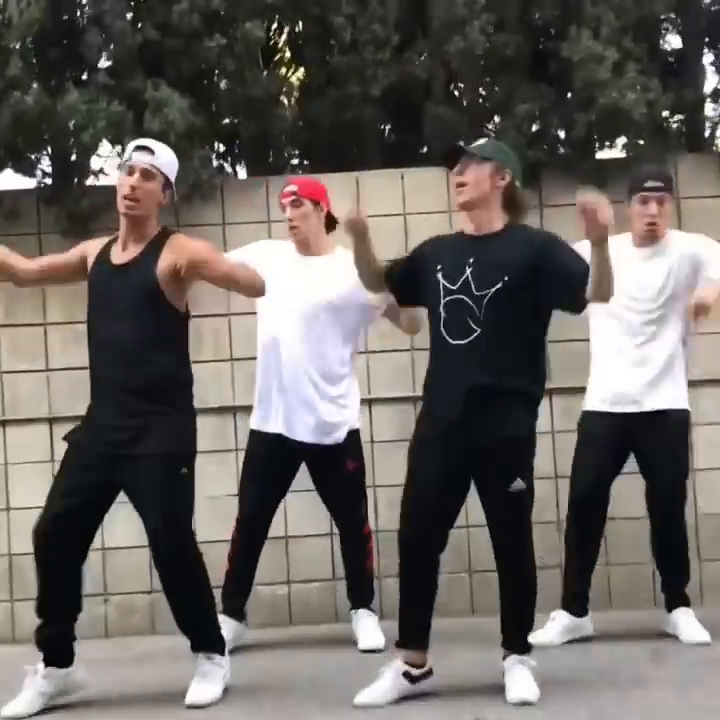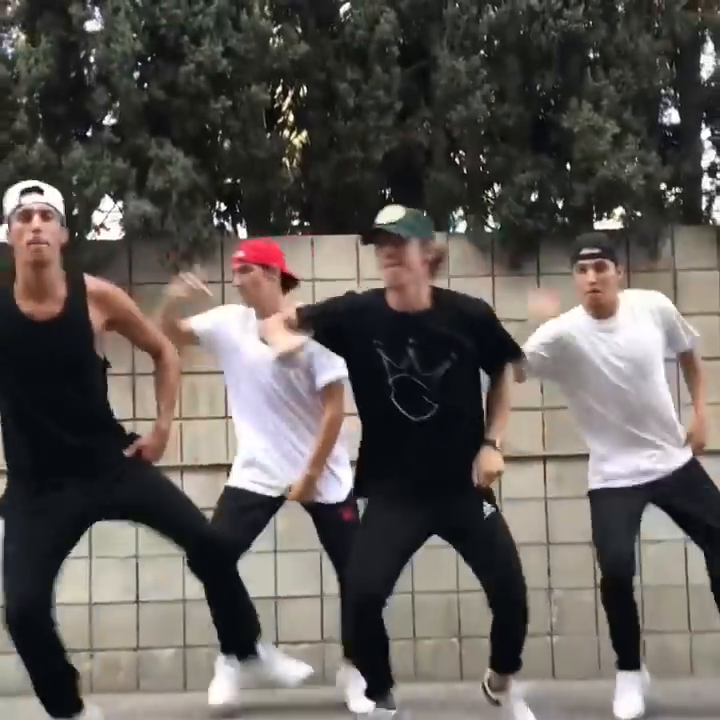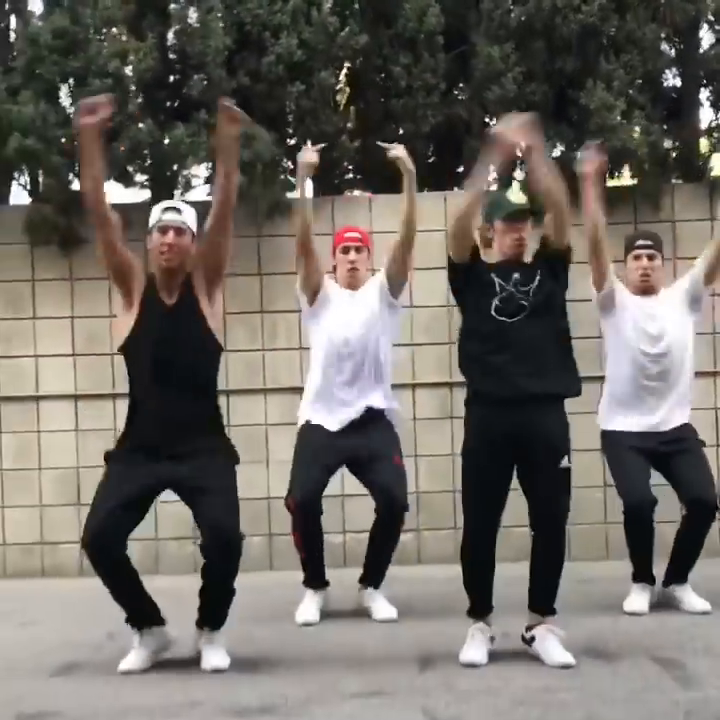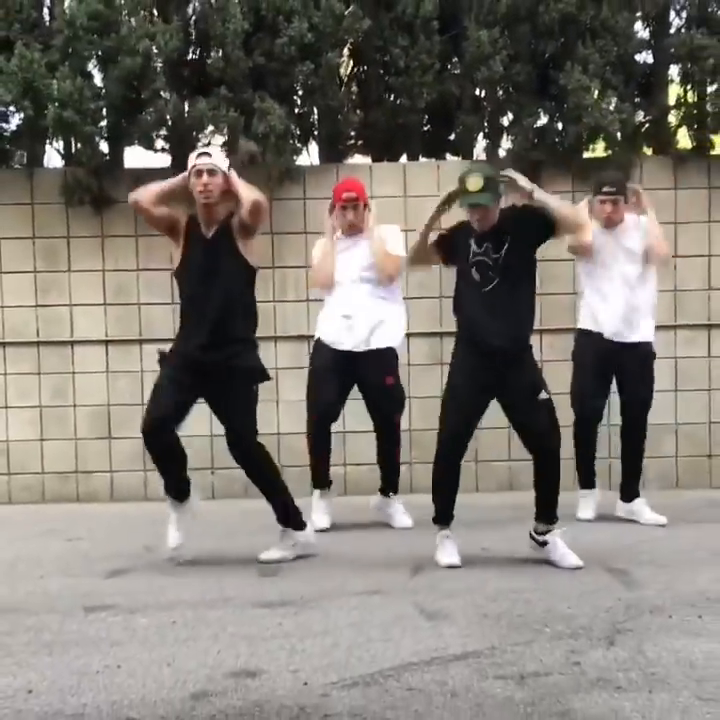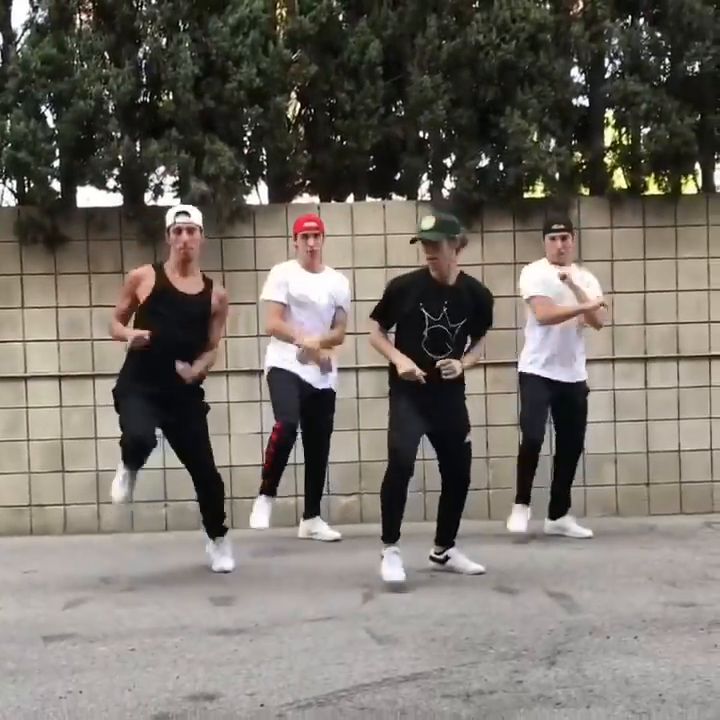
dt=1s
person 1, frame 1
left shoulder: (178, 250)
right shoulder: (94, 253)
left elbow: (255, 286)
left wrist: (221, 268)
left hip: (161, 429)
right hip: (100, 428)
left knee: (172, 544)
right knee: (54, 538)
left ankle: (211, 656)
right ankle: (55, 664)
person 1, frame 2
left shoulder: (98, 296)
left elbow: (163, 351)
left wrist: (162, 424)
left hip: (111, 465)
left knee: (210, 545)
left ankle: (248, 651)
person 1, frame 3
left shoulder: (206, 285)
right shoulder: (132, 286)
left elbow: (224, 209)
right elbow: (96, 209)
left wrist: (229, 143)
right wrist: (89, 138)
left hip: (203, 447)
right hip: (141, 447)
left knee: (224, 537)
right knee: (99, 535)
left ankle: (211, 632)
right ankle: (149, 631)
person 1, frame 4
left shoulder: (241, 225)
right shoulder: (181, 227)
left elbow: (258, 202)
right elbow: (139, 201)
left wrist: (229, 175)
right wrist: (181, 178)
left hip: (235, 356)
right hip: (189, 352)
left knee: (245, 444)
right knee: (156, 425)
left ankle: (295, 531)
right ankle: (179, 498)
person 1, frame 5
left shoulder: (215, 294)
right shoulder: (142, 276)
left elbow: (212, 348)
right elbow: (116, 321)
left wrist: (197, 369)
right wrist: (128, 334)
left hip: (183, 395)
right hip: (139, 386)
left knee: (206, 474)
right knee: (139, 439)
left ankle: (218, 539)
right ankle: (129, 467)
person 2, frame 1
left shoulder: (534, 247)
right shoulder: (436, 251)
left elbow: (591, 293)
right elbow: (379, 283)
left wrist: (599, 239)
right wrist: (360, 237)
left hip: (505, 424)
right hip: (440, 420)
left knee: (512, 543)
right knee: (417, 541)
left ankle: (516, 656)
right ankle: (412, 662)
person 2, frame 2
left shoulder: (469, 314)
right shoulder: (355, 313)
left elbow: (503, 373)
right elbow: (280, 322)
left wrist: (492, 442)
right wrist: (281, 335)
left hip: (464, 487)
right hip: (394, 492)
left knee: (509, 594)
right knee: (361, 598)
person 2, frame 3
left shoulder: (551, 264)
right shoulder: (469, 271)
left elbow: (561, 212)
right elbow: (458, 227)
left wrist: (532, 148)
right wrist: (492, 155)
left hip: (544, 410)
right hip: (488, 412)
left knee: (551, 524)
right knee: (480, 526)
left ankle: (540, 625)
right ankle: (480, 623)
person 2, frame 4
left shoulder: (524, 221)
right shoulder: (459, 235)
left elbow: (576, 222)
right elbow: (416, 260)
left wrist: (531, 190)
right wrist: (436, 214)
left hip: (515, 358)
right hip: (470, 357)
left knee: (546, 442)
right knee: (450, 446)
left ankle: (545, 530)
right ankle: (445, 532)
person 2, frame 5
left shoulder: (477, 294)
right shoulder: (405, 286)
left elbow: (478, 347)
right elbow: (375, 333)
left wrist: (462, 363)
right wrist: (399, 359)
left hip: (450, 400)
right hip: (409, 396)
left knee: (458, 477)
right knee: (401, 461)
left ankle: (443, 550)
right ankle: (390, 549)
person 3, frame 1
right shoulder: (595, 252)
left hip: (663, 405)
right hip: (604, 404)
left knee: (667, 506)
right knee: (584, 503)
left ankle: (678, 607)
right ankle: (573, 611)
person 3, frame 2
left shoulder: (654, 307)
right shoulder: (562, 333)
right elbow: (512, 368)
right wrist: (539, 318)
left hip: (674, 461)
right hip: (614, 475)
right knee: (616, 570)
right ankle: (630, 675)
person 3, frame 3
right shoulder: (613, 301)
right elbow: (595, 245)
right wrist: (591, 186)
left hip: (675, 427)
right hip: (623, 429)
right knee: (639, 502)
left ankle: (676, 582)
right ankle: (642, 583)
person 3, frame 4
left shoulder: (643, 226)
right shoulder: (585, 231)
left elbow: (660, 255)
right elbow: (582, 247)
left wrist: (645, 210)
right wrist: (588, 214)
left hip: (636, 339)
right hip: (594, 335)
left knee: (635, 421)
right knee: (586, 415)
left ankle: (630, 499)
right ankle: (586, 489)
person 3, frame 5
left shoulder: (586, 279)
right shoulder: (534, 273)
left elbow: (598, 321)
right elbow: (543, 316)
left wrist: (573, 286)
right wrist: (585, 306)
left hip: (572, 377)
right hip: (536, 372)
left knee: (571, 446)
right knee: (533, 437)
left ankle: (558, 516)
right ankle: (521, 505)
person 4, frame 1
left shoulder: (355, 270)
right shoulder: (267, 255)
left elbow: (409, 320)
left wrist: (399, 299)
left hip: (335, 420)
right hip: (274, 419)
left knee: (351, 519)
right knee: (251, 517)
left ankle: (363, 611)
right ankle: (231, 615)
person 4, frame 2
right shoulder: (227, 322)
left elbow: (334, 410)
right elbow: (172, 334)
left wrist: (311, 475)
right wrist: (172, 300)
left hip: (323, 474)
right hip: (255, 472)
left knee: (352, 571)
left ankle: (352, 670)
right ankle: (232, 658)
person 4, frame 3
left shoulder: (384, 292)
right shoulder: (319, 294)
left elbow: (404, 245)
right elbow: (305, 246)
left wrist: (409, 179)
right wrist: (304, 181)
left hip: (371, 418)
right hip: (321, 419)
left knee: (394, 500)
right knee: (300, 502)
left ankle: (372, 587)
right ankle: (314, 588)
person 4, frame 4
left shoulder: (388, 235)
right shoulder: (327, 244)
left elbow: (389, 274)
right elbow: (322, 283)
left wrist: (371, 231)
right wrist: (330, 233)
left hip: (378, 341)
right hip: (333, 341)
left knee: (388, 421)
right knee: (319, 417)
left ankle: (388, 496)
right ankle: (321, 492)
person 4, frame 5
left shoulder: (338, 281)
right shoulder: (282, 274)
left elbow: (339, 333)
right elbow: (273, 325)
left wrist: (318, 343)
right wrist: (307, 344)
left hip: (322, 375)
right hip: (286, 367)
left knee: (317, 448)
right knee: (287, 424)
left ankle: (311, 519)
right ankle: (266, 497)
